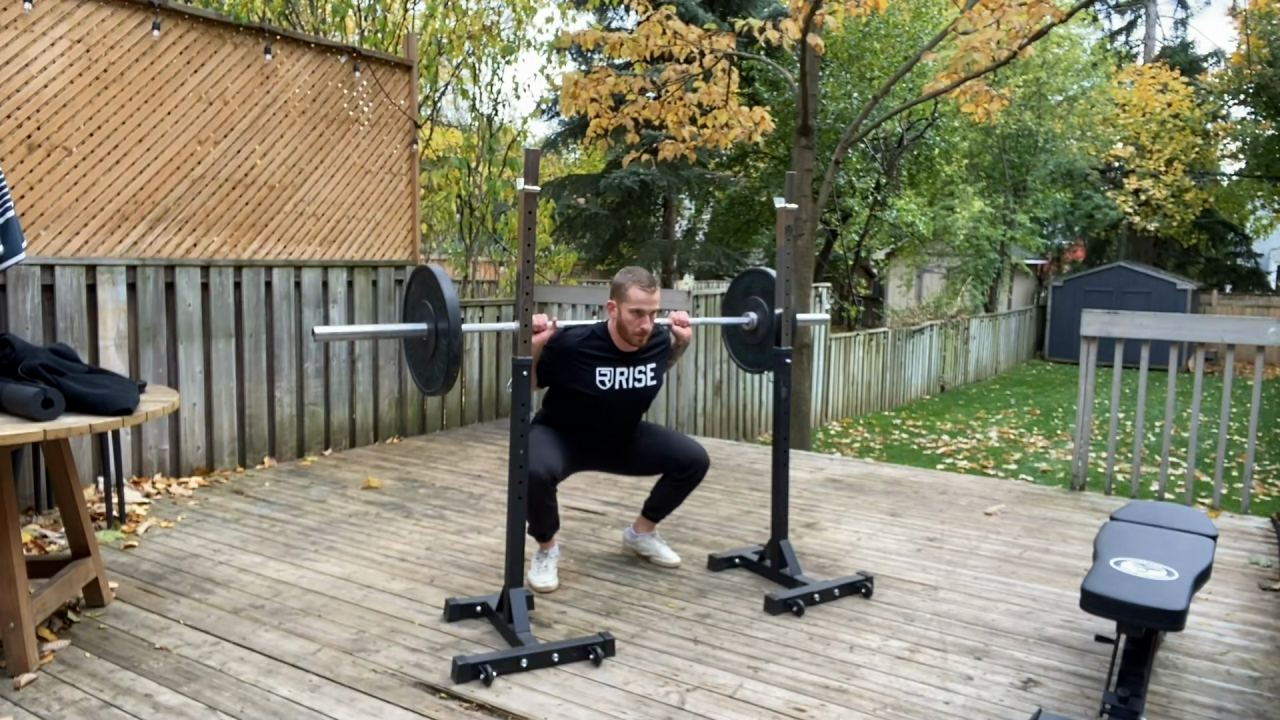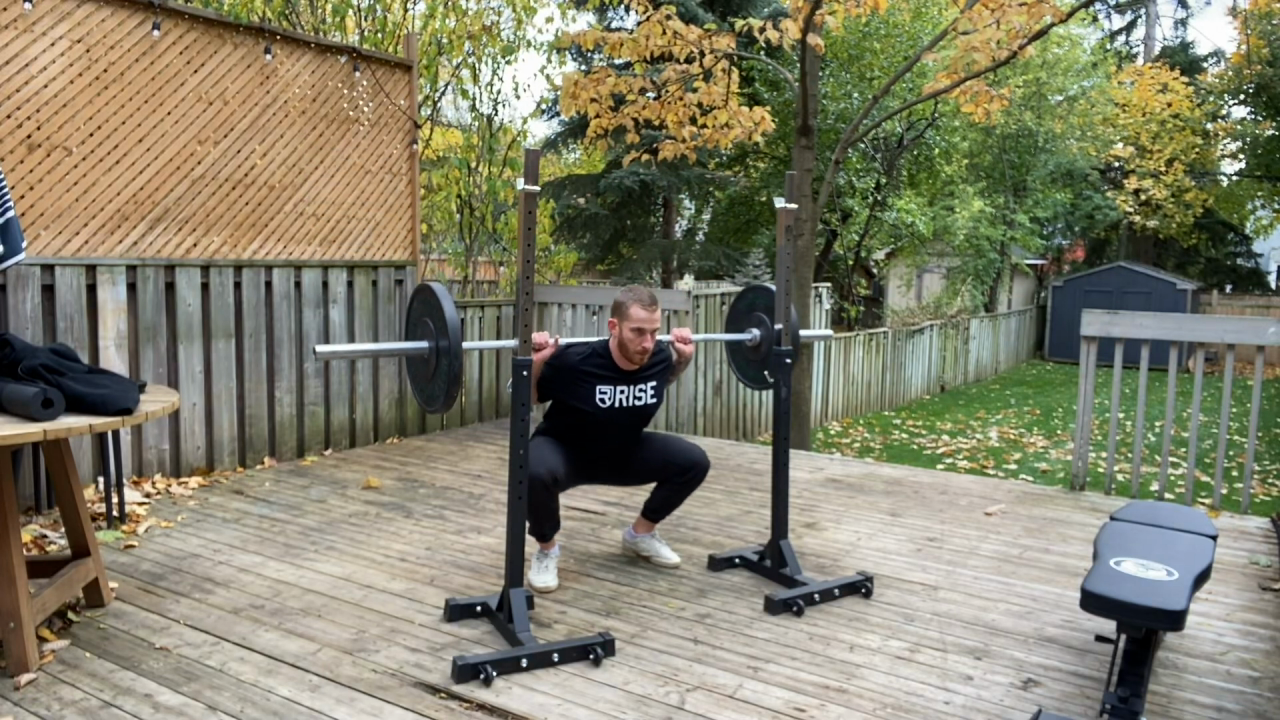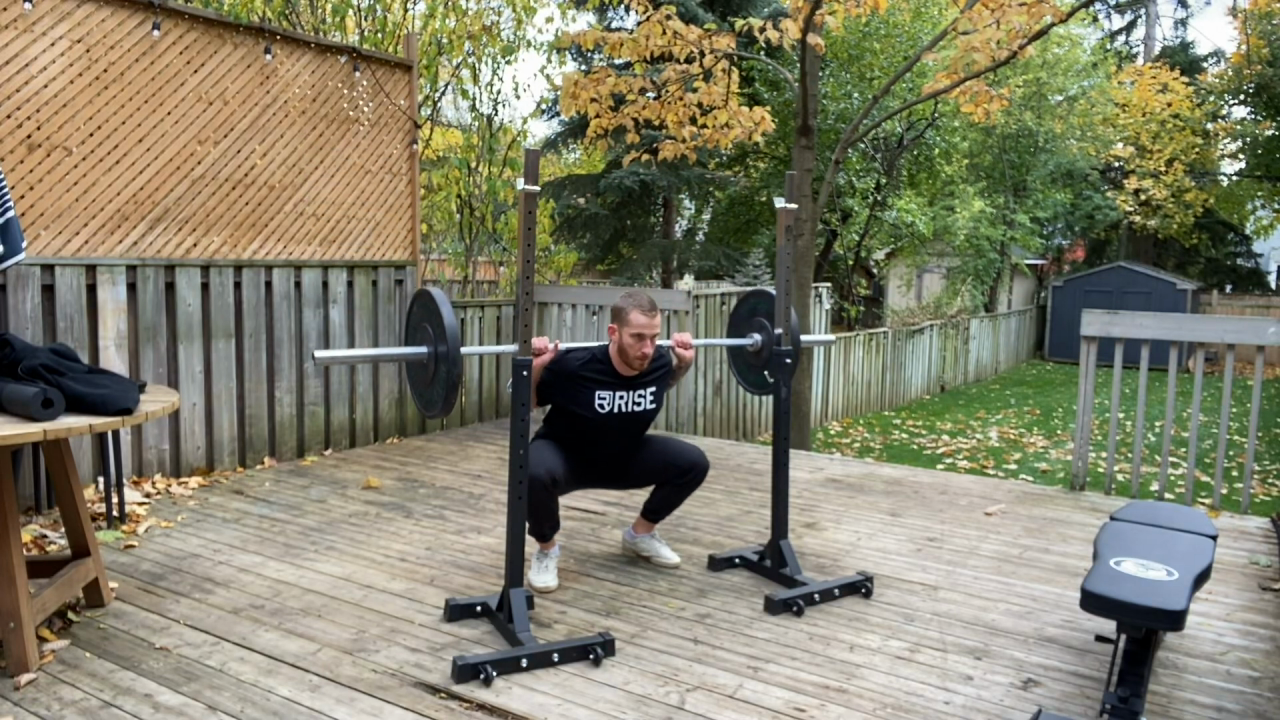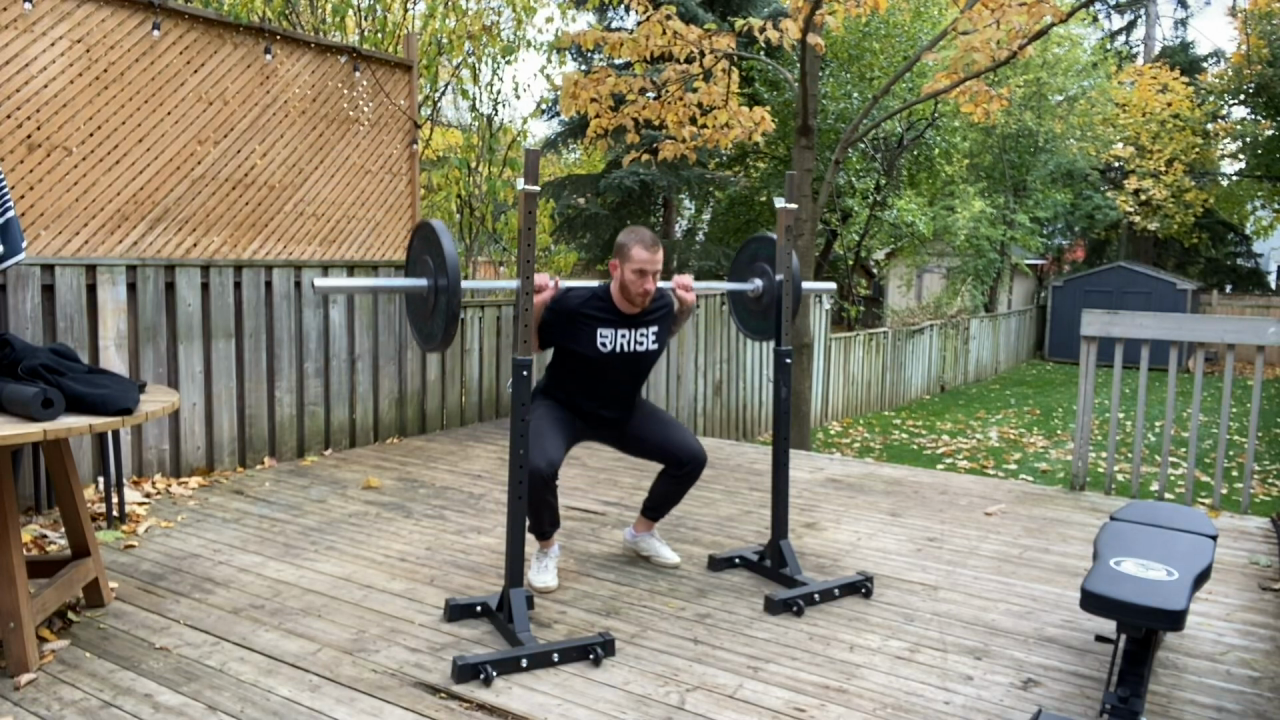
dt=0.4s
person 1, frame 1
left shoulder: (658, 340)
right shoulder: (573, 345)
left wrist: (682, 341)
right wrist: (534, 346)
left hip: (623, 438)
right hip: (561, 436)
left knee: (693, 459)
right knee: (537, 471)
left ankle: (641, 532)
right ankle: (546, 549)
person 1, frame 2
left shoulder: (659, 357)
right shoulder: (574, 362)
left wrist: (683, 357)
right wrist: (535, 363)
left hip: (624, 453)
right hip: (564, 450)
left knee: (693, 462)
right knee: (537, 472)
left ankle: (640, 533)
right ankle: (546, 550)
person 1, frame 3
left shoulder: (658, 362)
right shoulder: (574, 367)
left wrist: (684, 361)
right wrist: (534, 368)
left hip: (624, 457)
right hip: (564, 453)
left knee: (693, 463)
right knee: (537, 473)
left ankle: (640, 533)
right ankle: (546, 550)
person 1, frame 4
left shoulder: (662, 304)
right shoulder: (575, 305)
left wrist: (686, 307)
right wrist: (536, 307)
left hip: (623, 409)
right hip: (560, 407)
left knee: (690, 456)
right knee: (539, 466)
left ankle: (641, 533)
right ankle: (545, 549)
